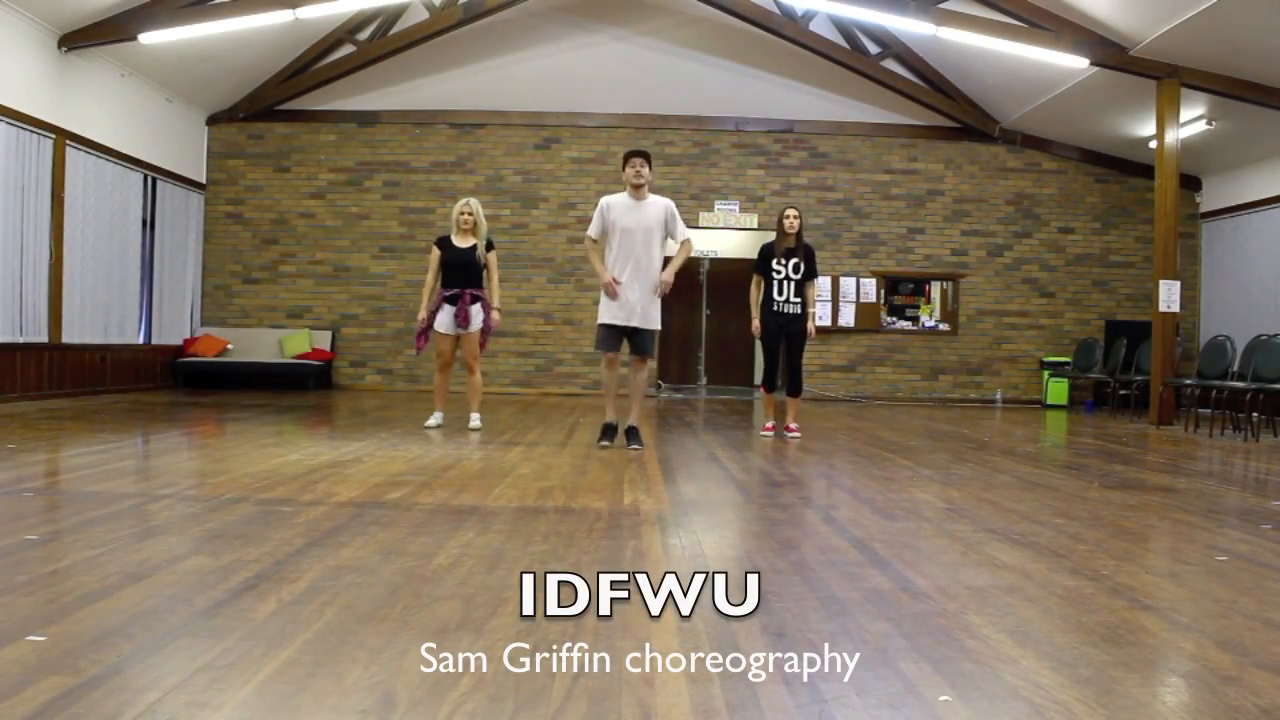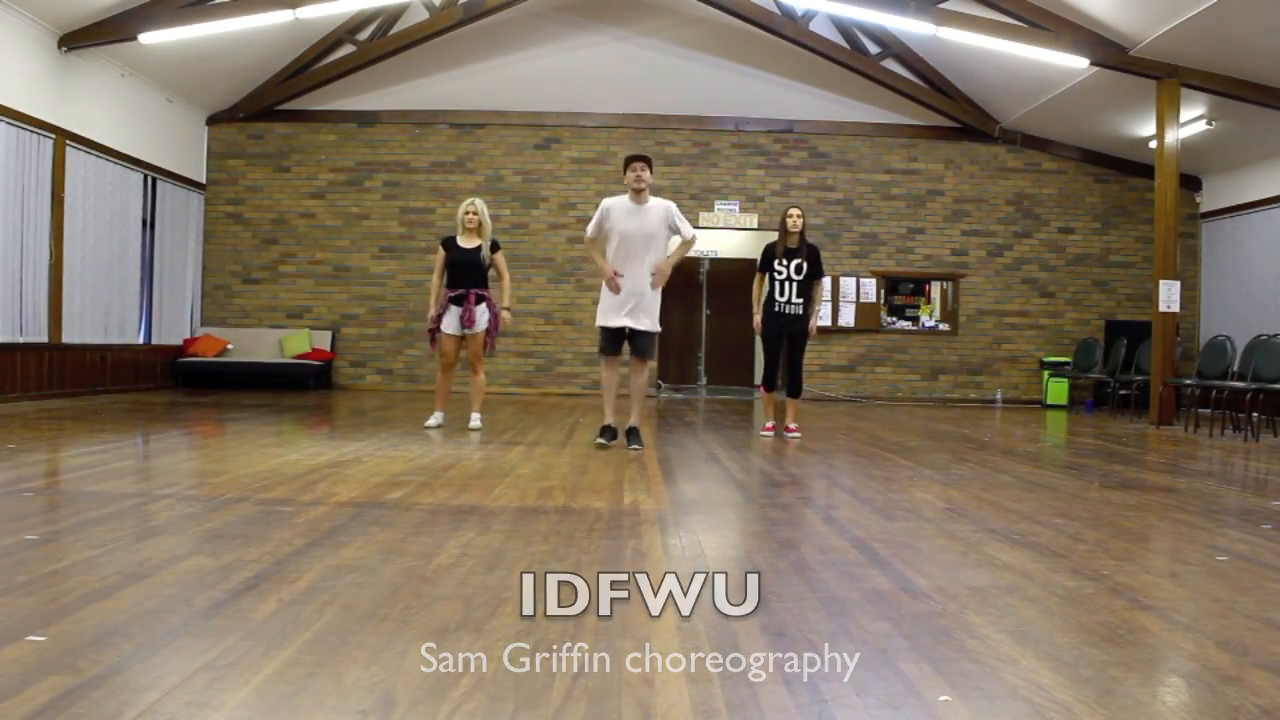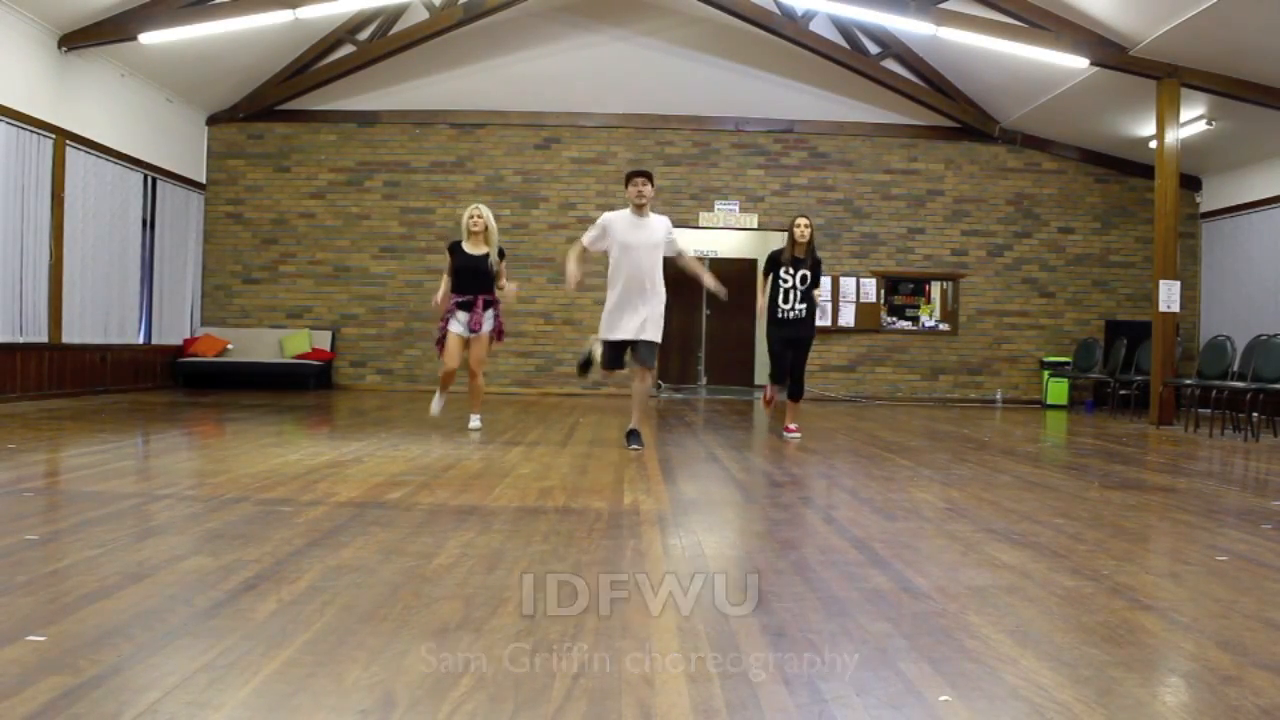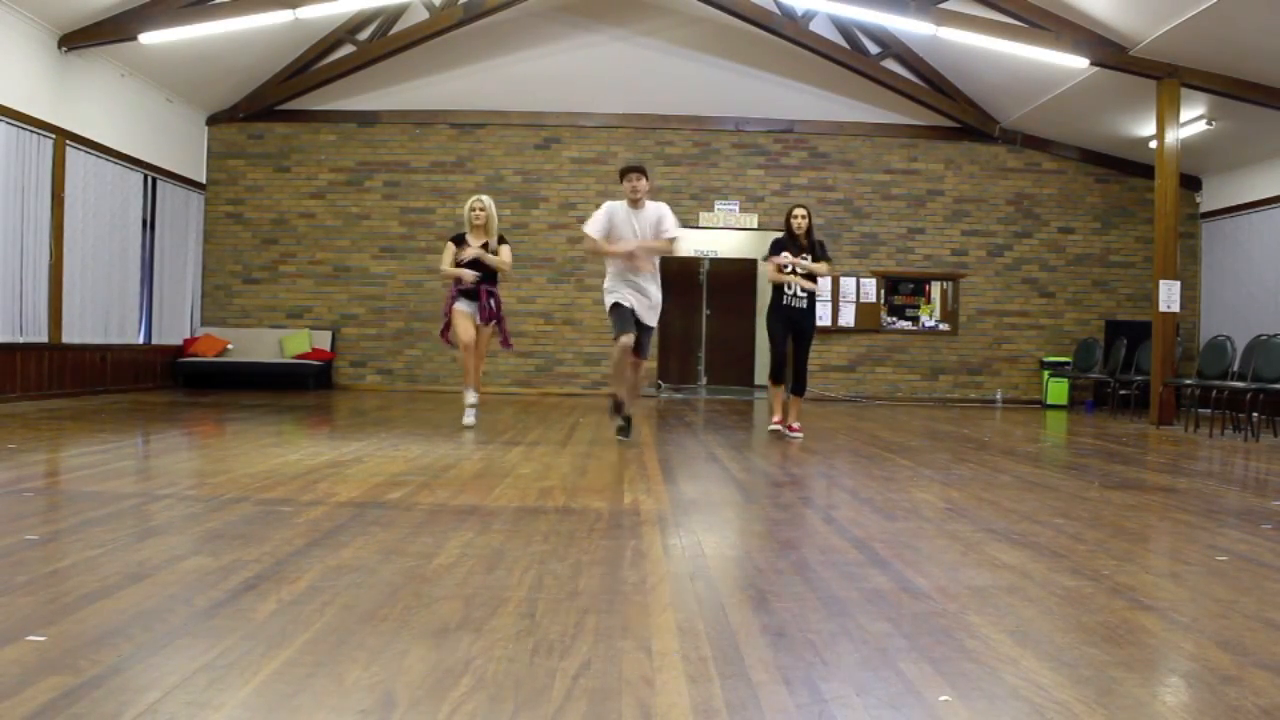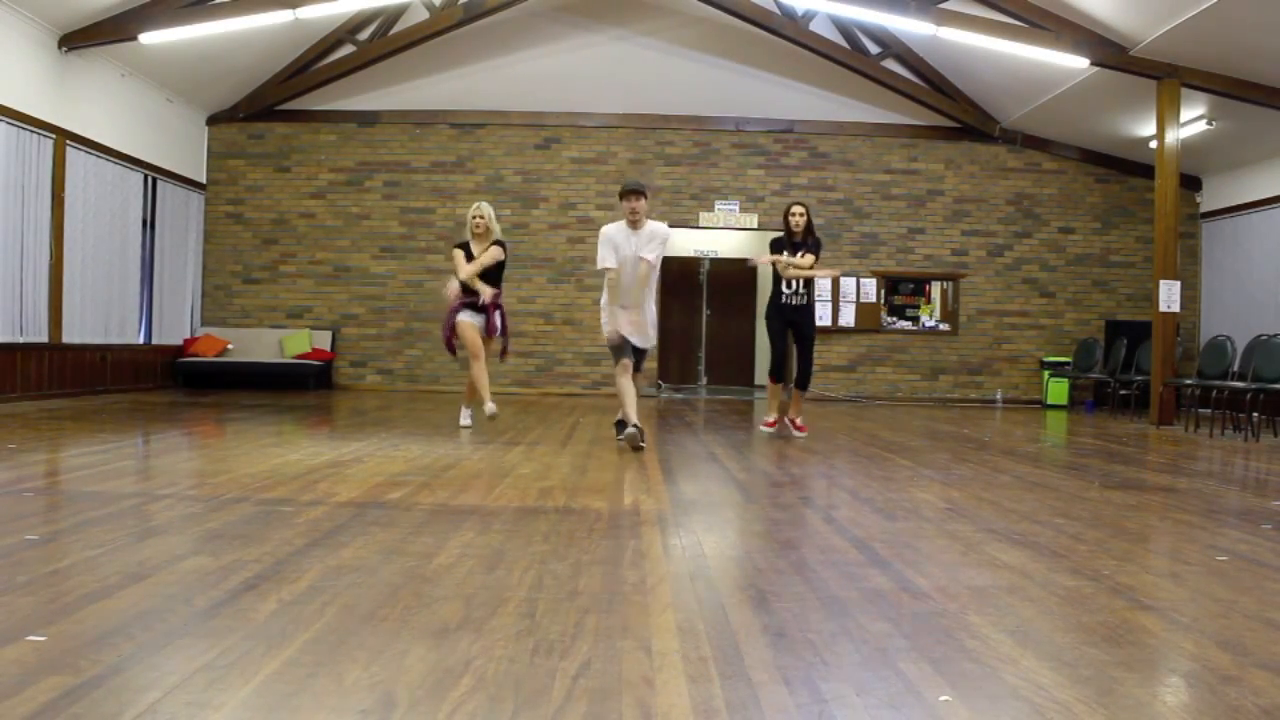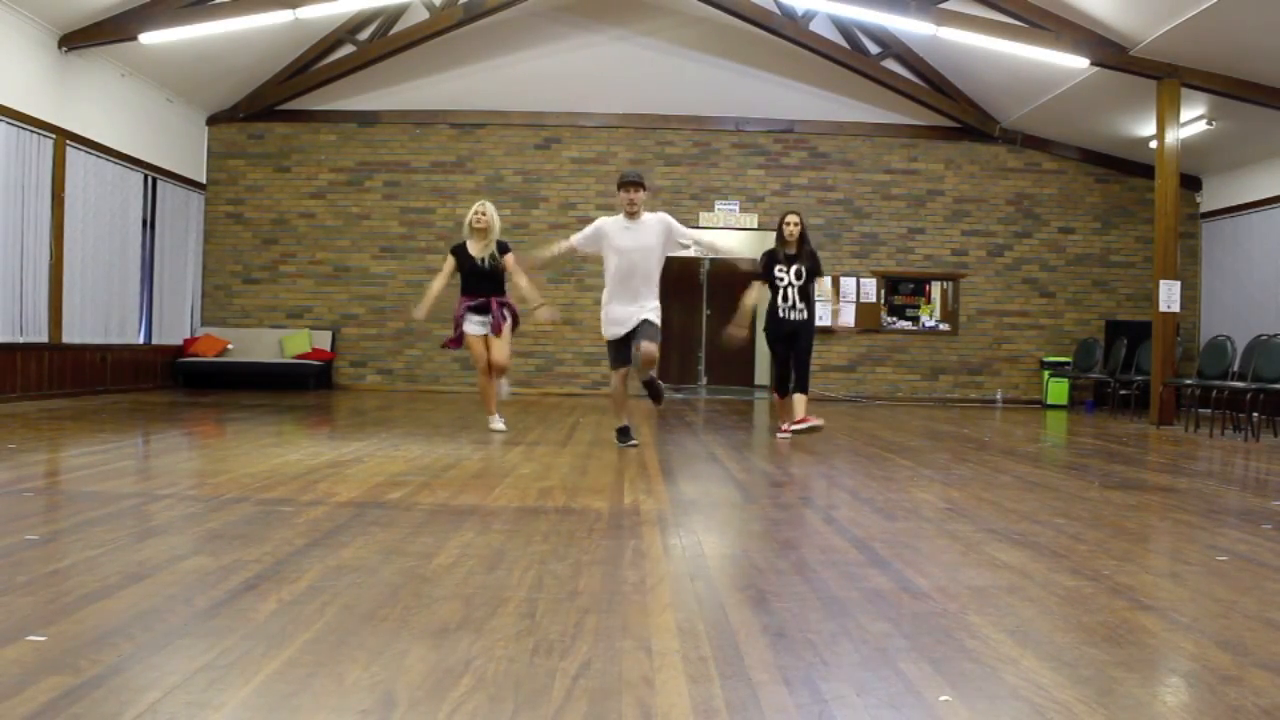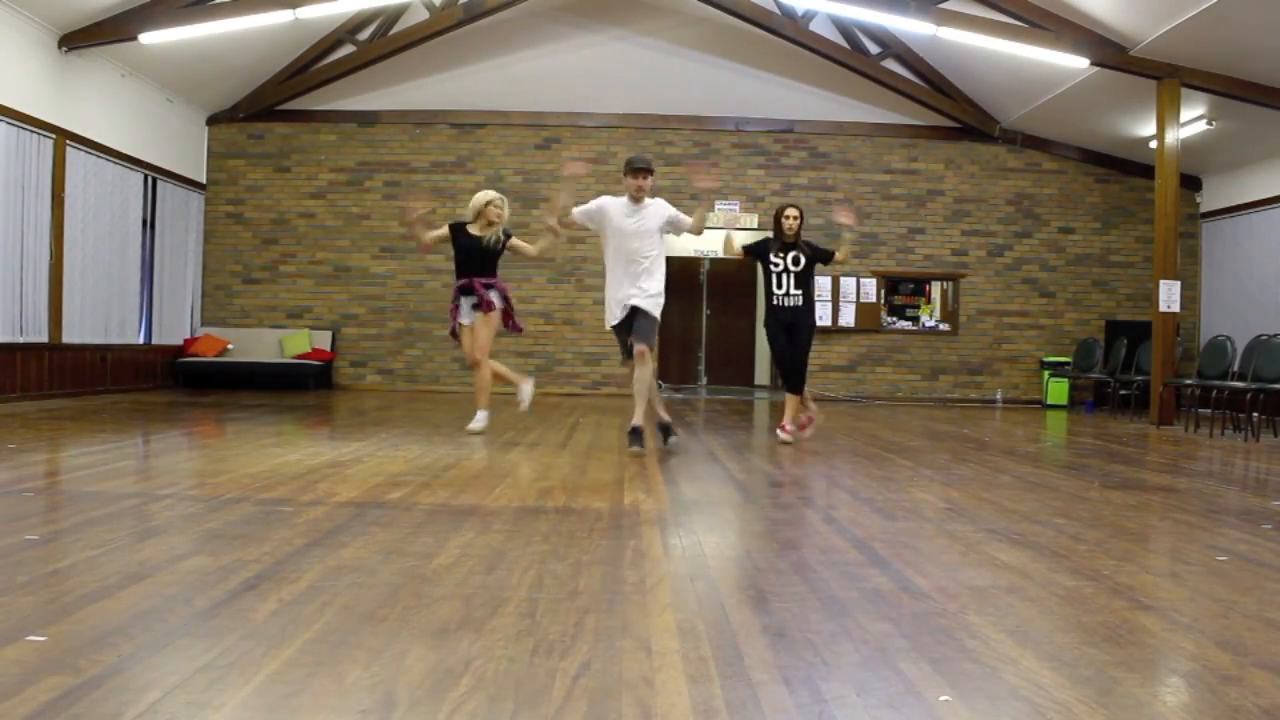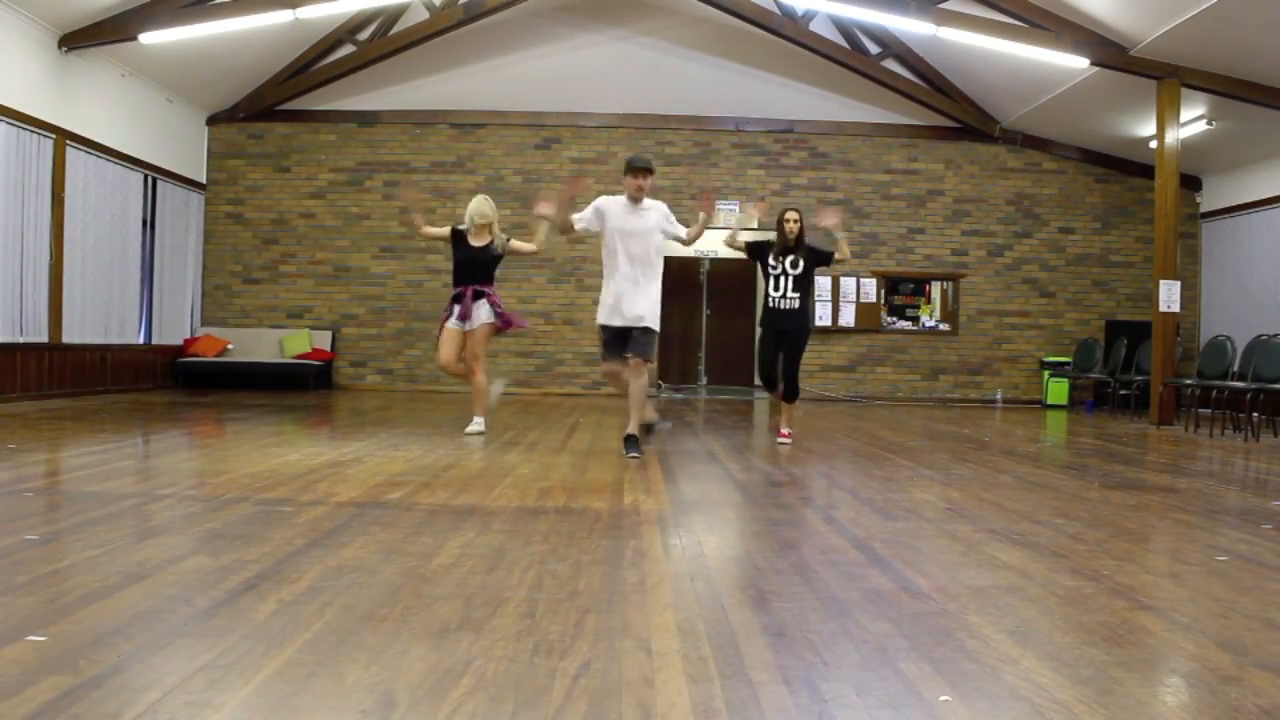
dt=0.2s
person 1, frame 1
left shoulder: (665, 206)
right shoulder: (608, 204)
left elbow: (686, 243)
right elbow: (590, 243)
left wrist: (671, 270)
right wrist: (602, 273)
left hip: (647, 298)
right hip: (615, 296)
left knee: (640, 360)
right knee: (610, 356)
left ankle: (633, 425)
right ankle: (610, 421)
person 1, frame 2
left shoulder: (666, 209)
right shoulder: (609, 207)
left elbow: (690, 238)
right elbow: (590, 240)
left wrist: (668, 264)
right wrist: (604, 268)
left hip: (646, 299)
right hip: (615, 297)
left knee: (640, 361)
right knee: (610, 359)
left ankle: (633, 426)
right ankle: (609, 424)
person 1, frame 3
left shoulder: (663, 224)
right shoulder: (610, 220)
left elbow: (679, 255)
right elbow: (580, 247)
left wrist: (704, 275)
right wrist: (572, 266)
left hip: (650, 310)
right hip: (618, 308)
left knee: (644, 369)
right knee: (609, 368)
left ankle: (634, 428)
right ankle: (594, 347)
person 1, frame 4
left shoulder: (660, 210)
right shoulder: (610, 210)
left elbow: (667, 247)
right elbow: (590, 245)
left wrist: (635, 245)
right wrist: (629, 252)
left hip: (648, 295)
right hip: (619, 290)
left knee: (638, 359)
right knee: (625, 343)
left ankle: (626, 413)
right ankle: (617, 396)
person 1, frame 5
left shoulder: (660, 231)
right shoulder: (609, 233)
left elbow: (644, 272)
right elbow: (611, 277)
left wrist: (636, 312)
right wrist: (613, 316)
left hip: (643, 316)
right hip: (616, 314)
left knee: (634, 372)
right knee: (624, 366)
left ankle: (622, 419)
right ankle: (633, 426)
person 1, frame 6
left shoulder: (661, 223)
right shoulder: (603, 226)
left elbow: (696, 241)
right elbow: (567, 245)
right wrist: (533, 258)
left hip: (646, 307)
right hip: (615, 310)
left knee: (649, 352)
right knee: (620, 371)
left ankle: (648, 376)
right ankle: (622, 425)
person 1, frame 7
left shoulder: (661, 209)
right shoulder: (605, 206)
left elbow: (695, 228)
right elbow: (562, 220)
left wrist: (705, 197)
right wrist: (568, 184)
left hip: (648, 294)
right hip: (618, 297)
left knee: (642, 352)
right knee: (634, 362)
left ankle: (637, 426)
right ankle: (663, 420)
person 1, frame 8
left shoulder: (660, 210)
right shoulder: (605, 206)
left elbow: (688, 238)
right elbow: (567, 228)
left wrist: (704, 220)
right wrist: (563, 209)
left hip: (646, 302)
right hip: (613, 302)
left knee: (638, 364)
right knee: (610, 367)
left ankle: (632, 433)
right ankle: (647, 415)
person 2, frame 1
left shoulder: (807, 251)
right shoulder: (768, 249)
left elbow: (810, 286)
right elbow: (756, 284)
left wrist: (811, 318)
right wrist: (755, 317)
left hip: (797, 319)
right hip: (771, 318)
left knee: (794, 369)
right knee: (771, 368)
left ankle: (791, 422)
right ankle: (769, 421)
person 2, frame 2
left shoulder: (811, 251)
right shoulder: (771, 250)
left elbow: (816, 285)
right elbow: (759, 280)
left wrist: (814, 316)
right wrist: (756, 313)
left hip: (799, 320)
right hip: (773, 318)
left knee: (795, 369)
right knee: (771, 368)
left ankle: (791, 422)
right ankle: (769, 420)
person 2, frame 3
left shoulder: (815, 262)
right shoulder: (777, 256)
right elbow: (764, 279)
left wrist: (818, 306)
right wrist: (761, 299)
left hip: (803, 326)
right hip: (777, 324)
left knee: (797, 373)
right knee: (780, 371)
left ankle: (790, 423)
right ankle: (772, 390)
person 2, frame 4
left shoulder: (817, 246)
right shoulder: (779, 244)
left elbow: (823, 270)
right elbow: (772, 276)
left wrist: (791, 260)
right wrist: (801, 281)
left hip: (805, 314)
right hip: (779, 312)
left knee: (800, 366)
right knee: (778, 358)
left ankle: (793, 421)
right ankle: (777, 417)
person 2, frame 5
left shoulder: (813, 243)
right shoulder: (777, 243)
left elbow: (806, 263)
right elbow: (785, 272)
left wrist: (775, 258)
right wrist: (818, 274)
left hip: (804, 311)
right hip: (778, 310)
left knee: (805, 362)
right knee: (779, 358)
left ankle: (794, 415)
right ankle: (772, 415)
person 2, frame 6
left shoulder: (809, 256)
right shoulder: (770, 256)
left elbow: (820, 286)
right elbow: (755, 291)
right wrist: (740, 324)
left hip: (803, 325)
right hip: (777, 323)
left knee: (801, 370)
right knee: (782, 374)
left ankle: (800, 417)
right ankle: (785, 421)
person 2, frame 7
left shoulder: (807, 248)
right shoulder: (767, 245)
left elbow: (840, 257)
right elbow: (731, 251)
left wrist: (846, 230)
right wrist: (729, 229)
left hip: (803, 316)
right hip: (776, 317)
left knee: (797, 366)
right knee: (784, 366)
left ankle: (788, 422)
right ankle: (808, 410)
person 2, frame 8
left shoulder: (809, 252)
right shoulder: (765, 249)
left elbow: (844, 256)
right elbow: (730, 242)
left wrist: (835, 230)
left hip: (797, 323)
right hip: (771, 322)
left knee: (790, 373)
right knee: (766, 373)
left ankle: (785, 426)
right ankle: (783, 400)
person 3, frame 1
left shoulder: (485, 244)
right shoulder: (442, 243)
left elbow: (493, 278)
right elbow: (432, 276)
left wrist: (495, 308)
right wrist: (424, 307)
left hip: (474, 307)
right hip: (446, 306)
left knee: (472, 364)
right knee: (443, 364)
left ankle: (475, 415)
right ankle: (438, 413)
person 3, frame 2
left shoulder: (490, 245)
right shoulder: (448, 243)
left elbow: (504, 276)
right elbow: (438, 275)
left wrist: (505, 307)
right wrist: (432, 305)
left hip: (479, 307)
right hip: (452, 306)
left knee: (476, 365)
right knee: (446, 364)
left ankle: (475, 415)
right ankle: (438, 413)
person 3, frame 3
left shoulder: (496, 252)
right shoulder: (454, 248)
left elbow: (500, 282)
left wrist: (506, 286)
right wrist: (441, 292)
left hip: (484, 313)
right hip: (458, 311)
left knee: (475, 370)
right knee: (450, 367)
left ankle: (475, 416)
right ankle: (441, 393)
person 3, frame 4
left shoulder: (498, 241)
right shoulder: (457, 240)
left elbow: (505, 266)
right elbow: (444, 268)
left wrist: (480, 253)
right wrist: (461, 271)
left hip: (486, 302)
right hip: (462, 299)
left knee: (478, 359)
right knee: (467, 341)
left ankle: (470, 410)
right ankle: (469, 389)
person 3, frame 5
left shoulder: (498, 247)
right shoulder: (460, 248)
left elbow: (479, 265)
right elbow: (463, 270)
left wrist: (456, 281)
right wrist: (479, 287)
left hip: (490, 312)
right hip: (466, 310)
left knee: (476, 359)
right knee: (475, 353)
left ankle: (466, 410)
right ankle: (488, 404)
person 3, frame 6
left shoulder: (501, 249)
right shoulder: (458, 250)
left elbow: (519, 278)
right elbow: (441, 280)
left wrist: (538, 305)
right wrist: (424, 307)
left hip: (498, 312)
right hip: (471, 314)
left knee: (499, 362)
right knee: (482, 368)
left ankle: (499, 379)
right ankle: (493, 416)
person 3, frame 7
left shoulder: (502, 236)
right shoulder: (457, 230)
left elbow: (532, 251)
right elbow: (426, 242)
left wrist: (550, 236)
right wrist: (417, 224)
left hip: (490, 296)
right hip: (465, 299)
left knee: (480, 357)
right knee: (473, 360)
left ankle: (481, 414)
right ankle: (522, 382)
person 3, frame 8
left shoulder: (500, 243)
right shoulder: (457, 235)
left elbow: (535, 247)
right elbow: (423, 230)
left wrist: (544, 219)
right wrist: (415, 214)
left hip: (482, 304)
right hip: (459, 305)
left knee: (475, 365)
right knee: (446, 363)
left ankle: (479, 420)
right ankle: (489, 385)
